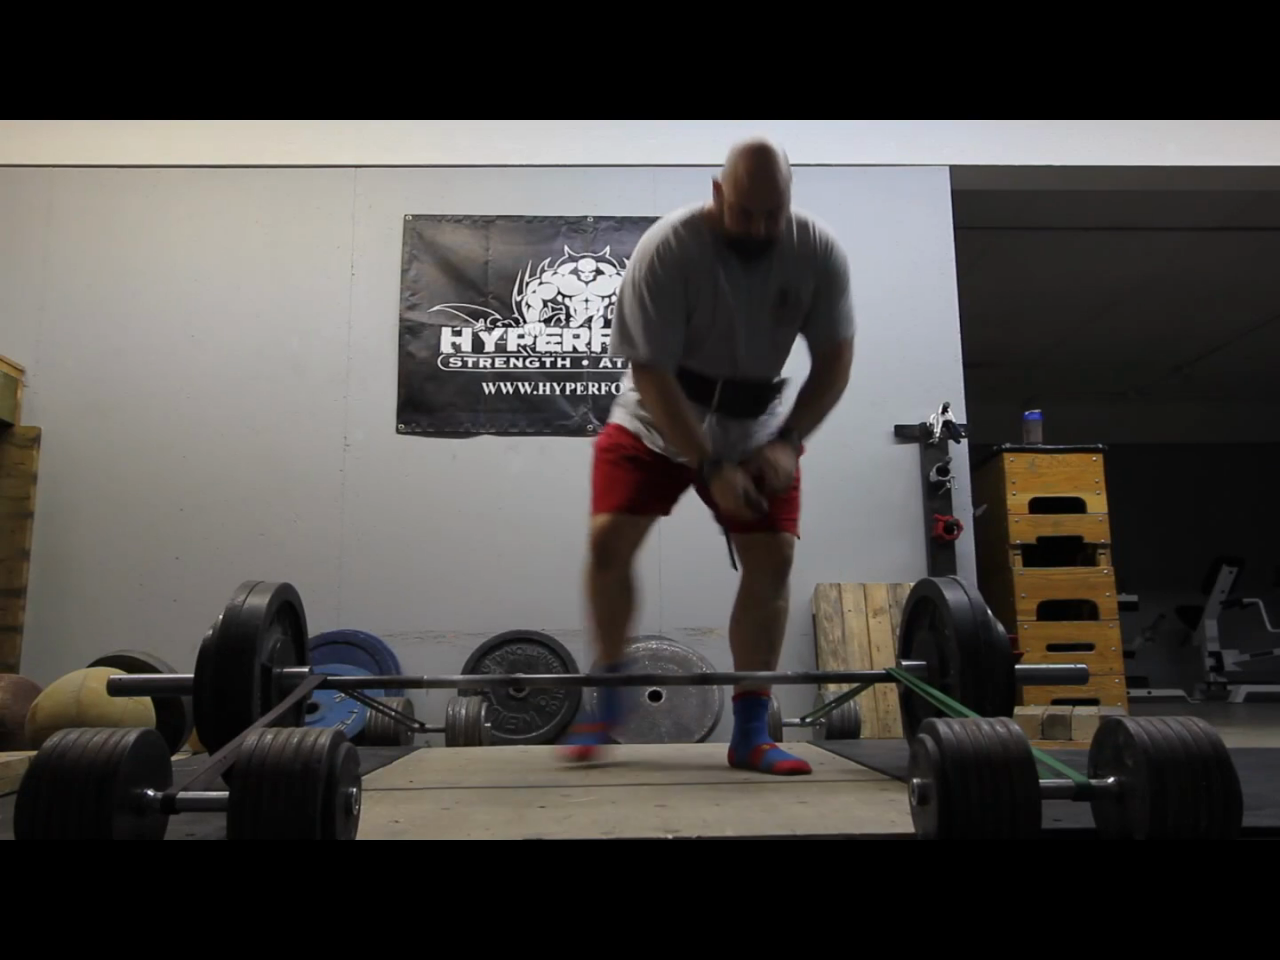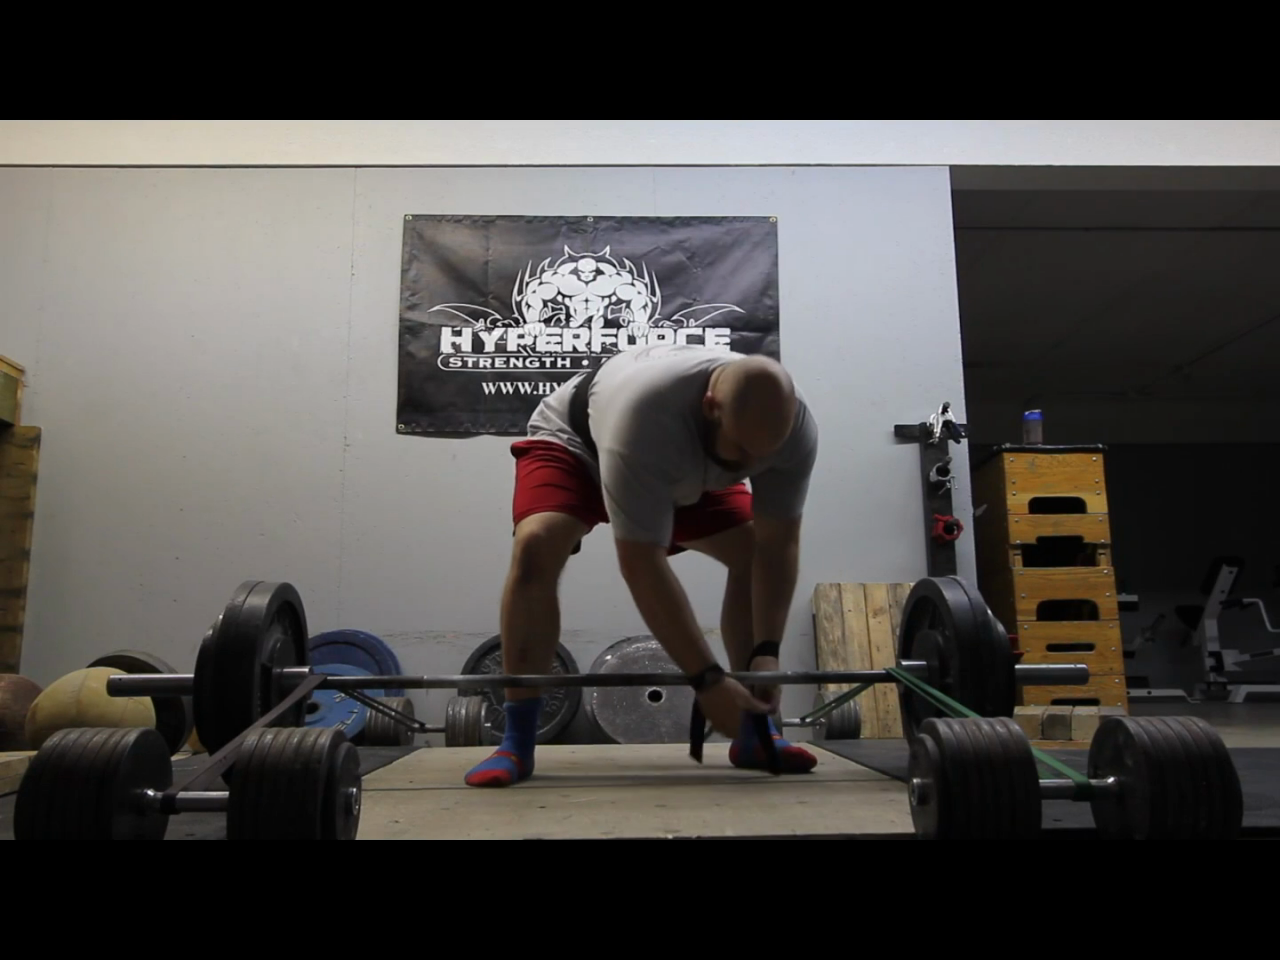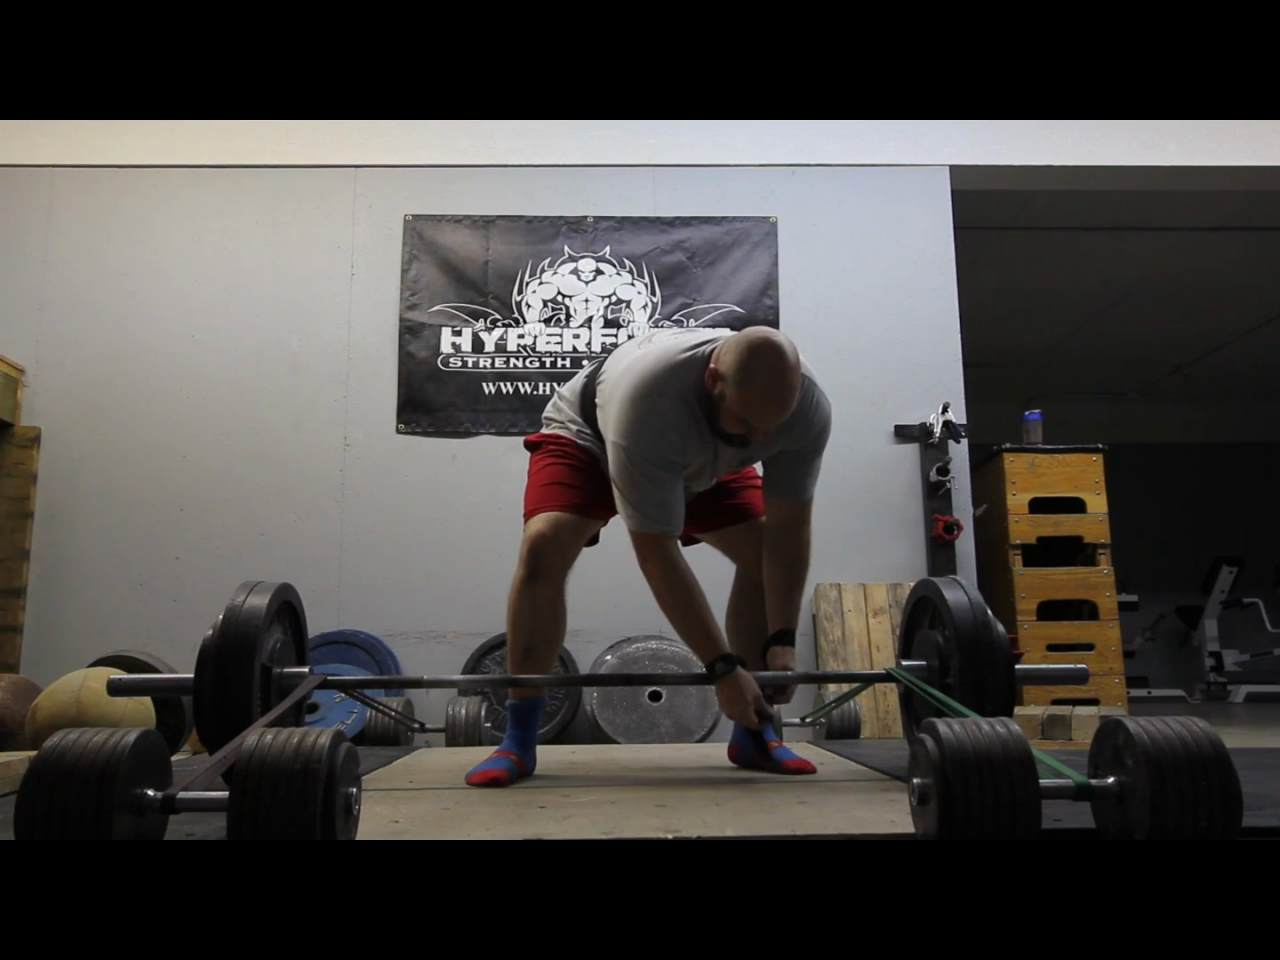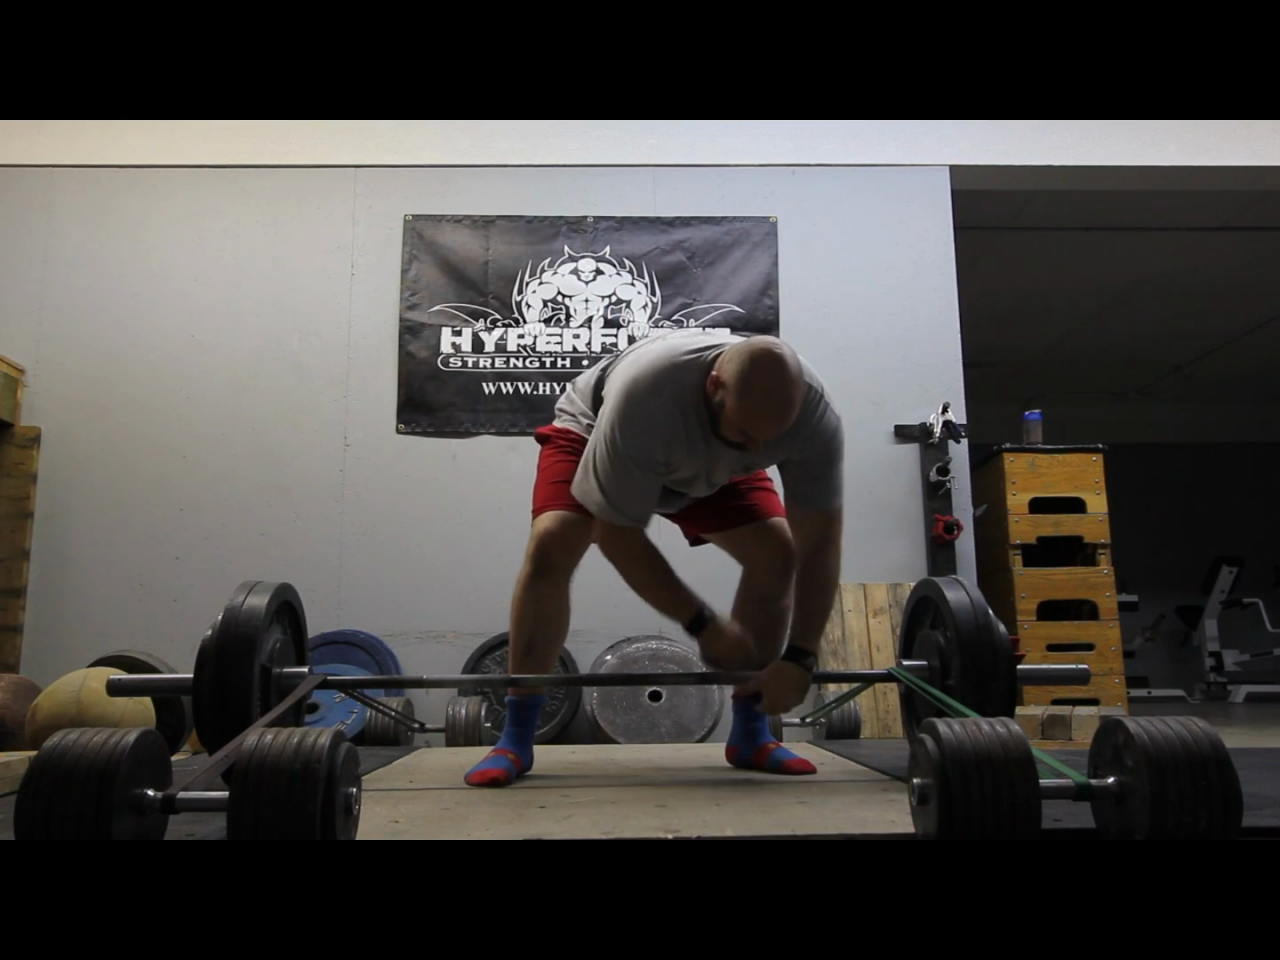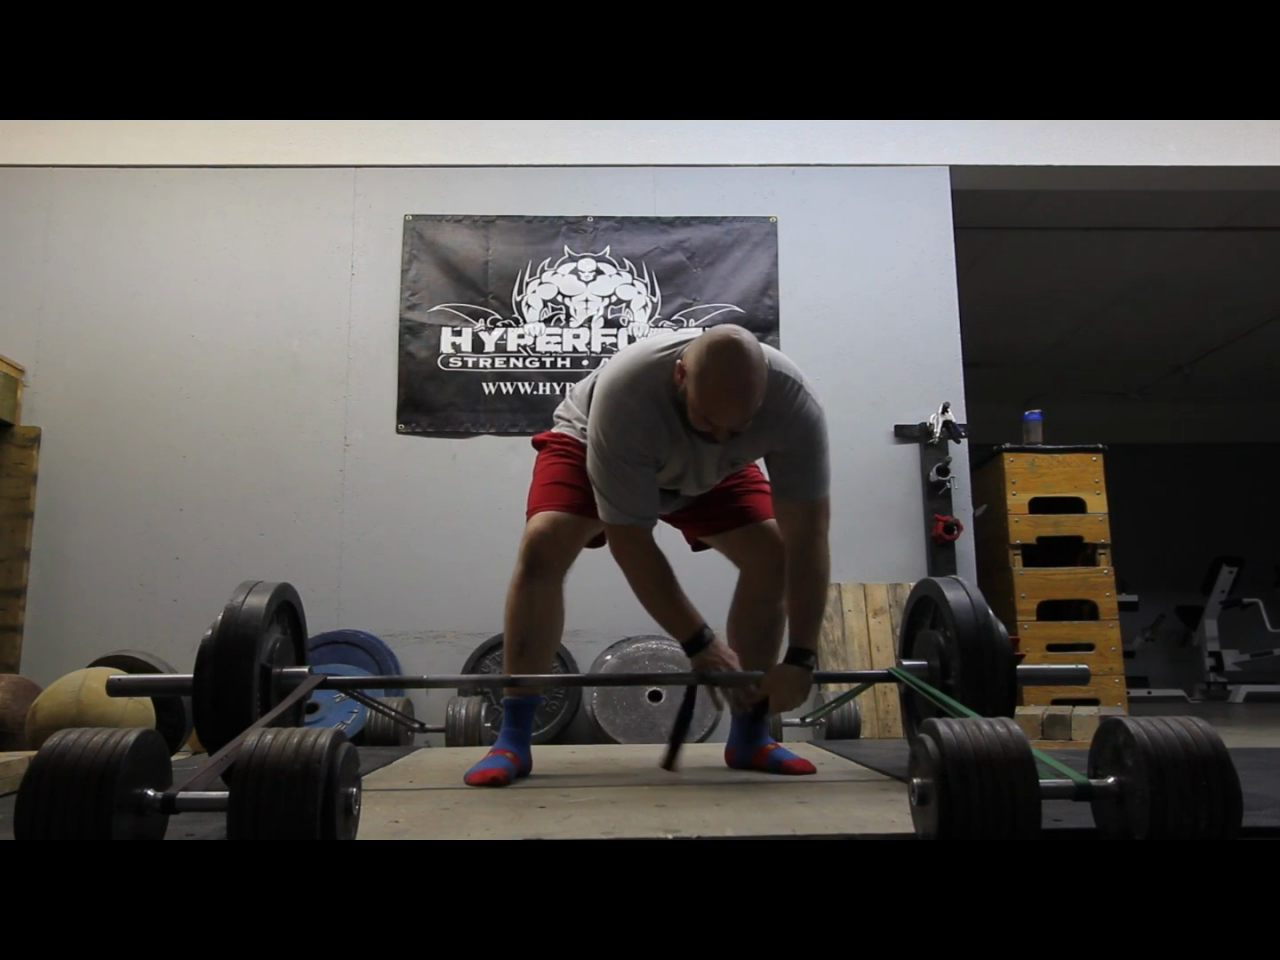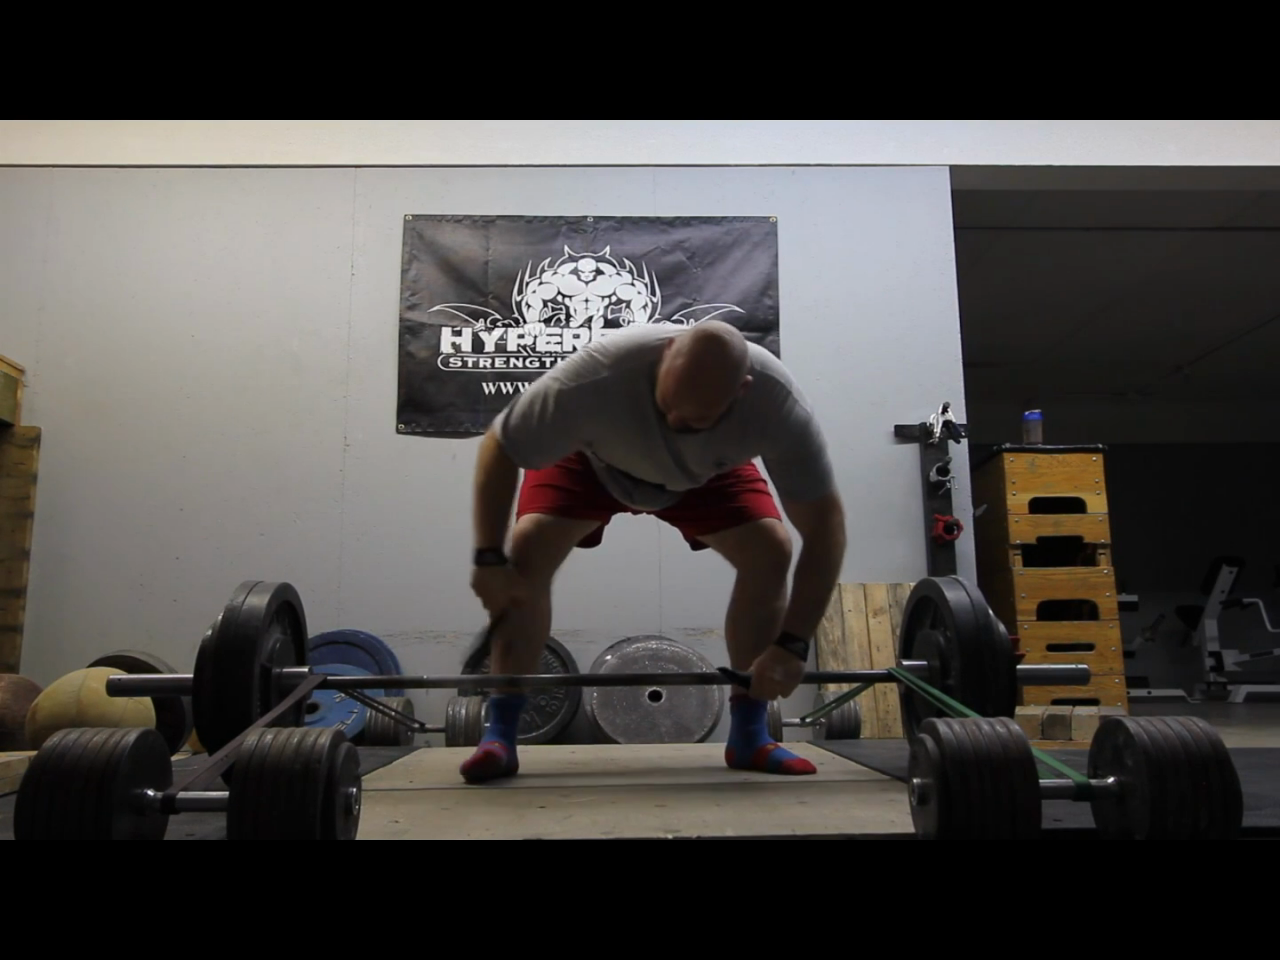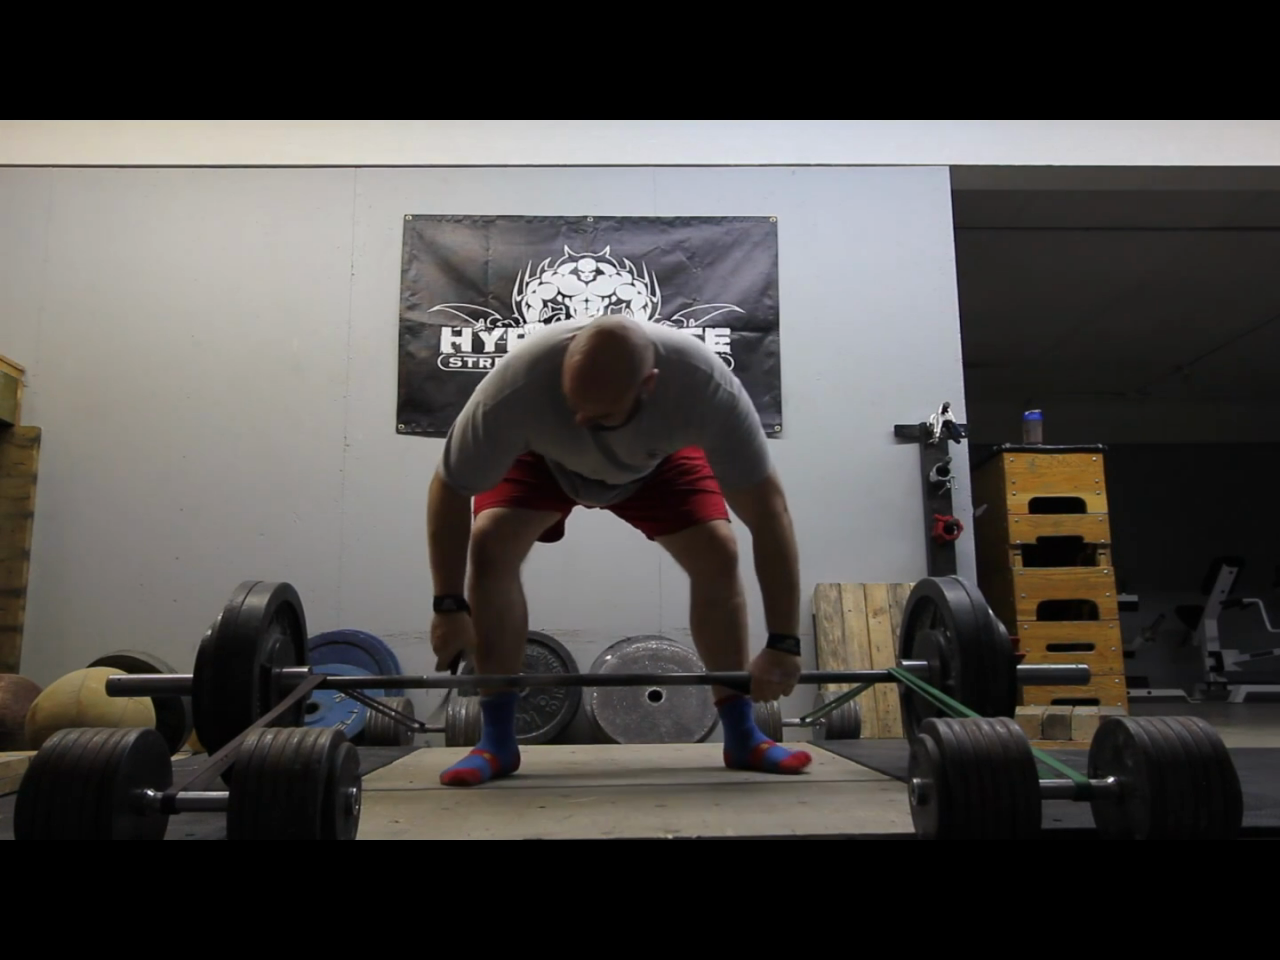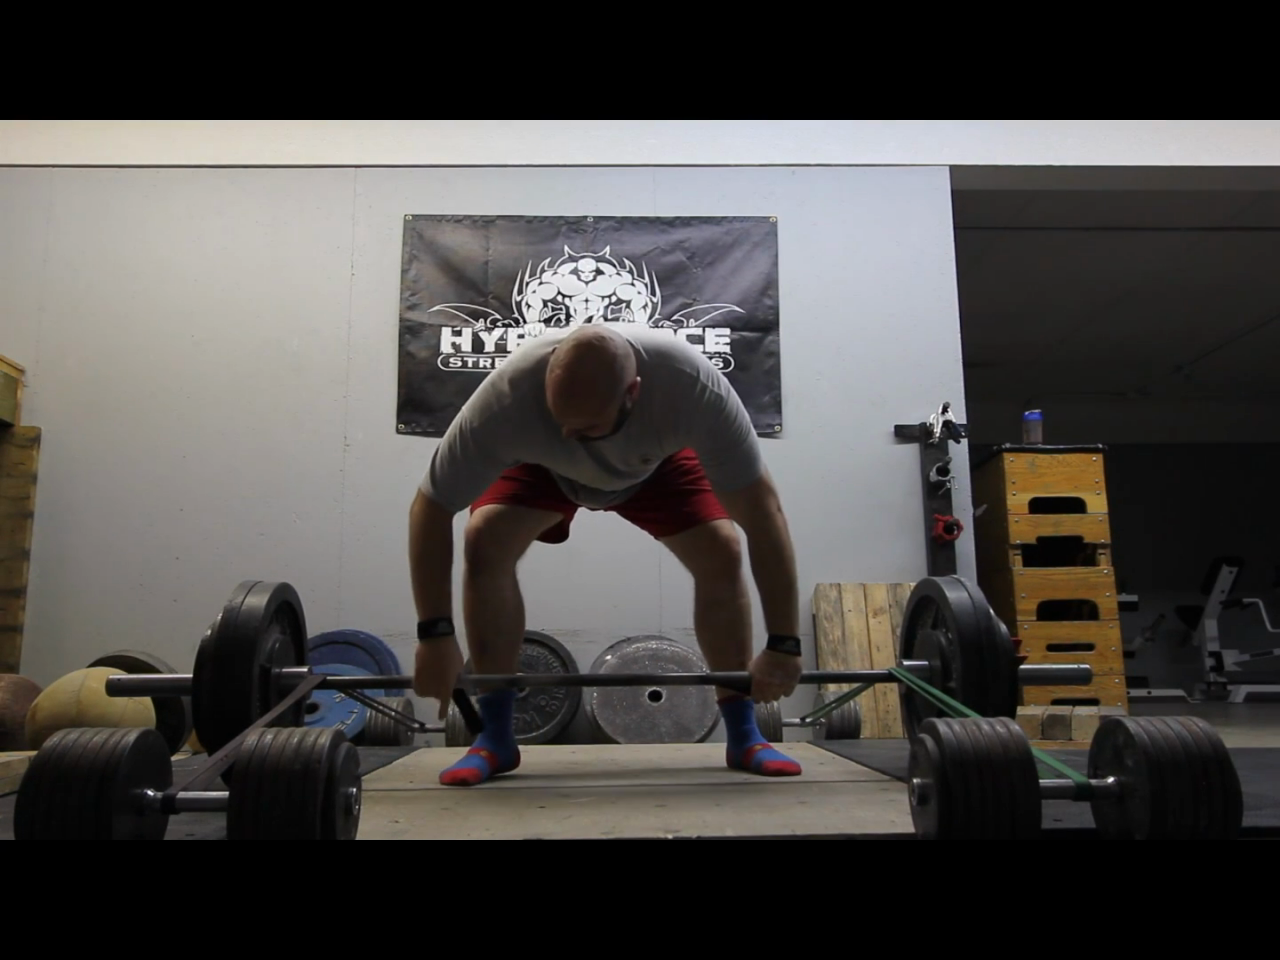
dt=0.5s
person 1, frame 1
left shoulder: (819, 252)
right shoulder: (666, 250)
left elbow: (835, 360)
right elbow: (651, 374)
left wrist: (788, 442)
right wrist: (711, 464)
left hip: (755, 431)
right hip: (654, 421)
left knee: (772, 555)
right knee: (608, 537)
left ankle: (750, 732)
right ankle: (608, 701)
person 1, frame 2
left shoulder: (794, 428)
right shoulder: (646, 415)
left elbow: (777, 545)
right elbow: (642, 563)
left wrist: (767, 653)
right wrist: (708, 679)
right hip: (574, 441)
left knee: (753, 553)
right knee: (536, 546)
left ankle: (751, 735)
right ankle: (517, 742)
person 1, frame 3
left shoulder: (806, 406)
right shoulder: (649, 402)
left elbow: (787, 528)
right elbow: (657, 553)
left wrist: (782, 641)
right wrist: (723, 667)
right hip: (588, 434)
left knee: (765, 550)
right knee: (544, 545)
left ankle: (752, 734)
right ankle: (518, 740)
person 1, frame 4
left shoulder: (815, 415)
right shoulder: (647, 398)
left elbow: (820, 543)
right elbow: (614, 536)
left wrist: (800, 657)
right wrist: (702, 623)
right hip: (595, 428)
left knee: (777, 551)
right knee: (551, 544)
left ankle: (750, 734)
right ankle: (516, 738)
person 1, frame 5
left shoulder: (793, 402)
right shoulder: (626, 393)
left elbow: (807, 537)
right elbow: (629, 541)
left wrist: (801, 657)
right wrist: (700, 643)
right hip: (588, 439)
left knee: (773, 552)
right knee: (542, 546)
left ankle: (749, 735)
right ankle: (513, 738)
person 1, frame 6
left shoulder: (778, 402)
right shoulder: (599, 376)
left elbow: (825, 527)
right elbow: (499, 447)
left wrist: (792, 646)
right wrist: (489, 558)
right hip: (589, 454)
left knee: (771, 551)
right knee: (530, 546)
left ankle: (747, 734)
right ankle: (499, 731)
person 1, frame 7
left shoulder: (704, 385)
right shoulder: (520, 383)
left elbow: (766, 509)
right elbow: (450, 487)
left wrist: (783, 643)
right wrist: (448, 605)
left hip: (655, 461)
right hip: (542, 455)
left knee: (717, 554)
right knee: (490, 545)
left ankle: (741, 734)
right ankle: (497, 738)
person 1, frame 8
left shoulder: (694, 389)
right shoulder: (507, 398)
left elbow: (762, 511)
right elbow: (430, 508)
left wrist: (783, 645)
right wrist: (434, 634)
left hip: (657, 460)
right hip: (539, 464)
left knee: (721, 554)
right knee: (485, 544)
left ankle: (743, 735)
right ankle: (495, 737)
